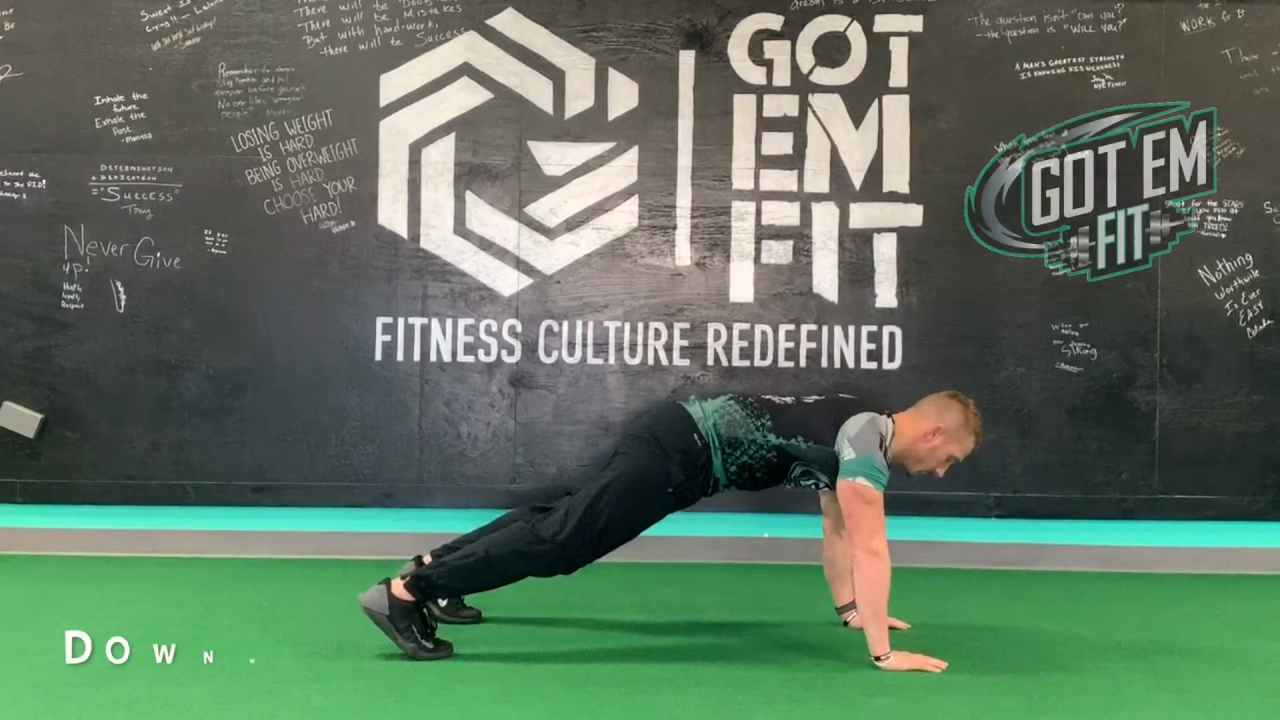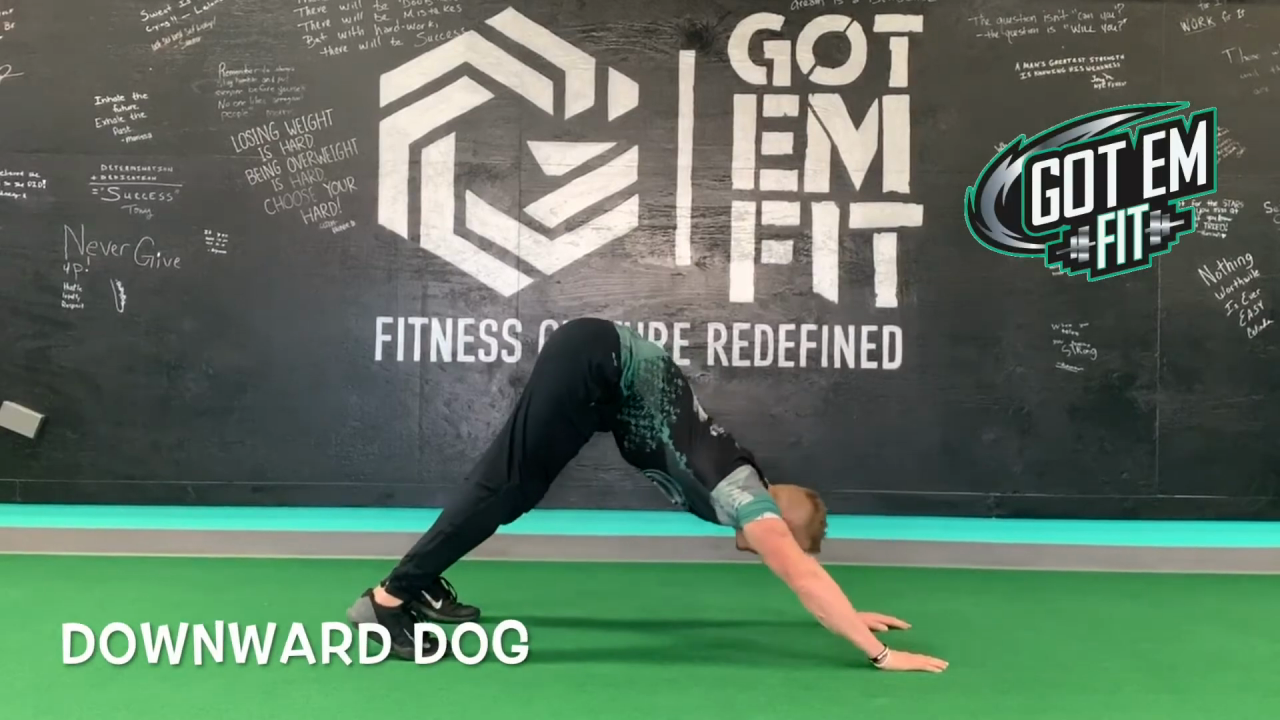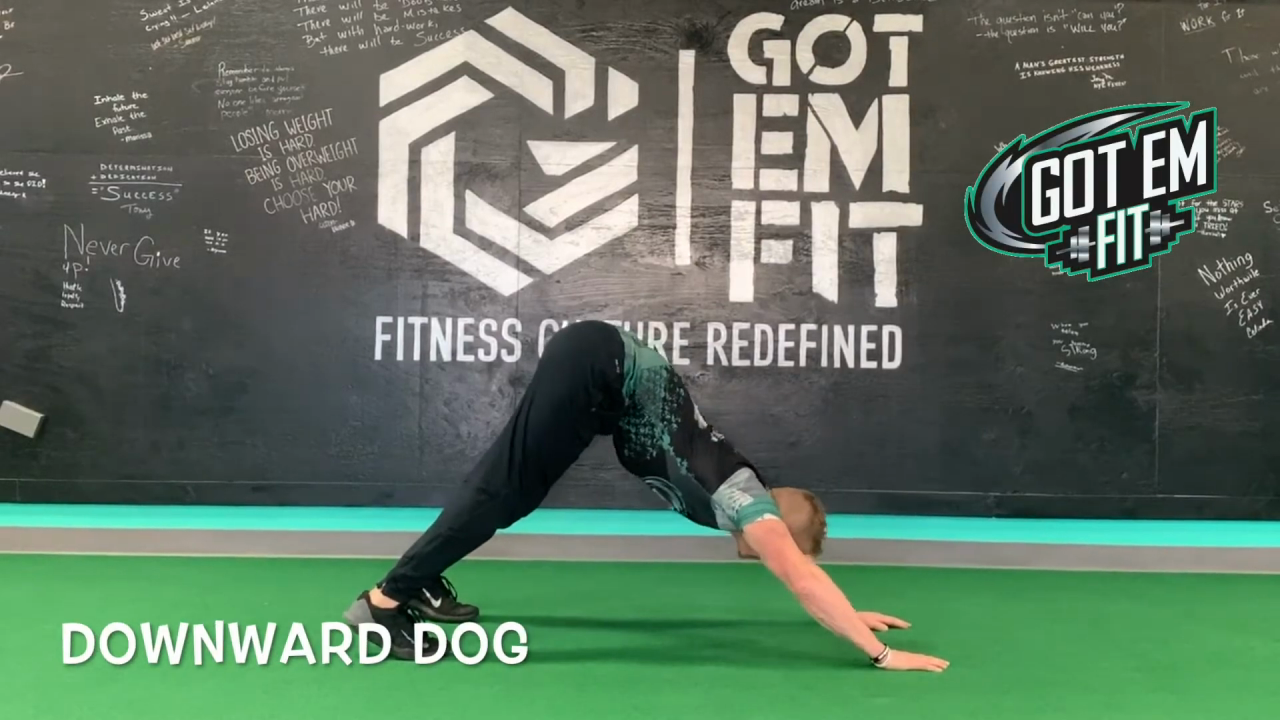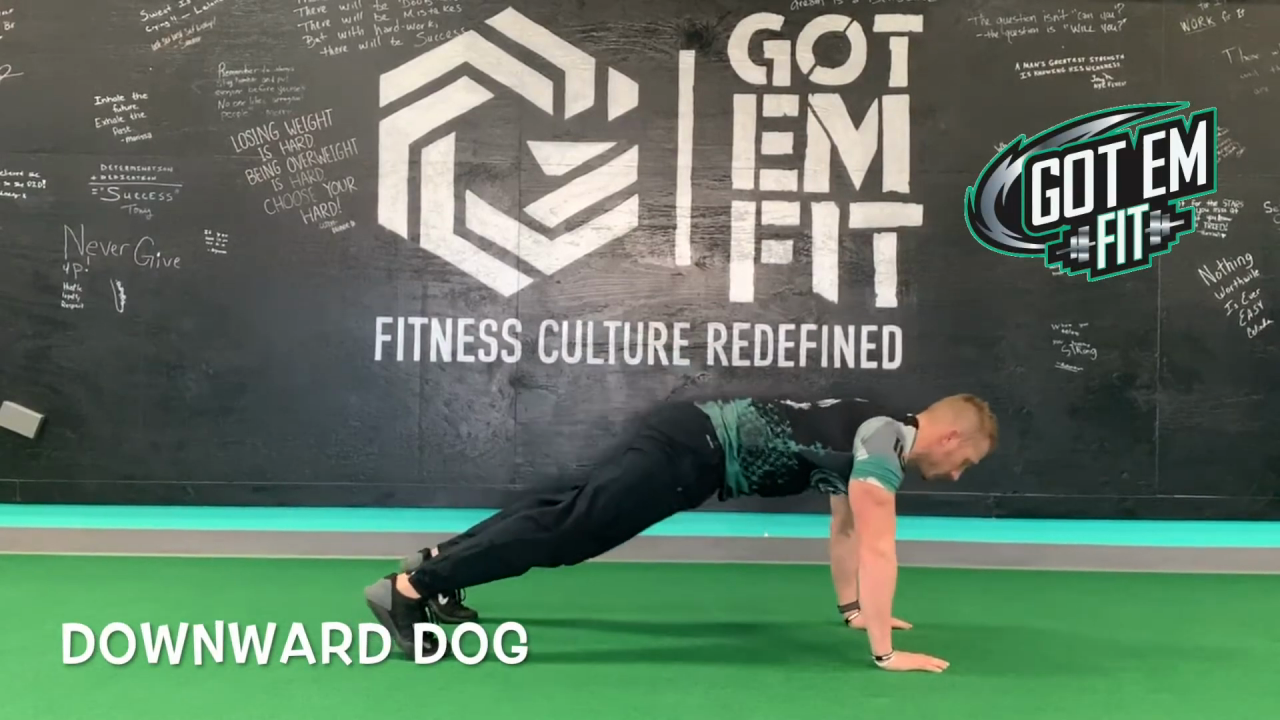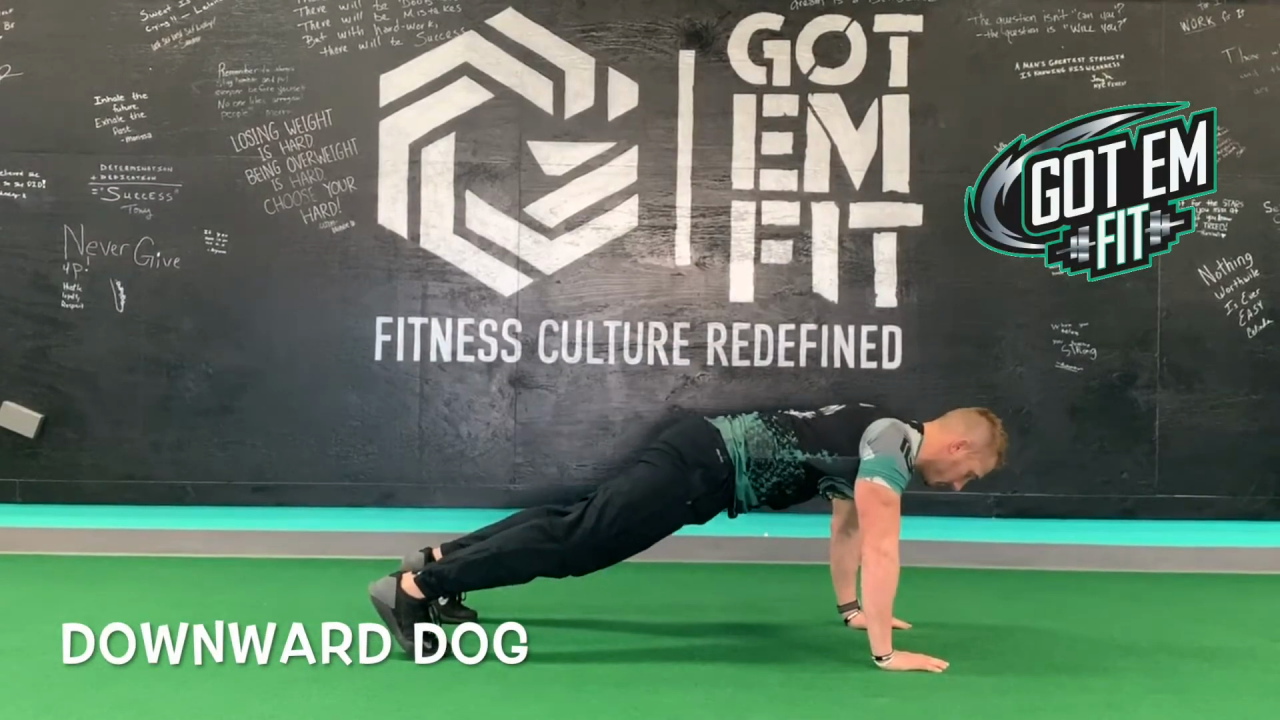
dt=1s
person 1, frame 1
left shoulder: (857, 433)
right shoulder: (868, 438)
left elbow: (838, 531)
right elbow: (869, 549)
left wrist: (849, 607)
right wrist: (883, 651)
left hip: (681, 438)
right hip: (679, 451)
left knee: (562, 517)
right knee: (561, 539)
left ankle: (434, 567)
right ankle: (405, 591)
person 1, frame 2
left shoulder: (743, 484)
right shoulder: (737, 493)
left elbow: (802, 572)
right elbow: (803, 577)
left wrist: (847, 613)
right wrist: (880, 654)
left hip: (600, 359)
right hip: (595, 361)
left knee: (512, 482)
right knee: (508, 485)
left ankle: (421, 585)
right ankle: (388, 599)
person 1, frame 3
left shoulder: (742, 490)
right shoulder: (739, 498)
left elbow: (802, 566)
right elbow: (802, 579)
left wrist: (850, 612)
right wrist: (881, 654)
left hip: (599, 360)
right hip: (596, 364)
left knee: (511, 484)
right knee: (504, 489)
left ankle: (422, 583)
right ankle: (384, 600)
person 1, frame 4
left shoulder: (873, 435)
right shoulder: (884, 442)
left elbow: (846, 527)
right elbow: (878, 548)
left wrist: (851, 606)
right wrist: (885, 651)
left hip: (694, 435)
right hip: (691, 451)
left knee: (571, 513)
right knee: (566, 531)
left ankle: (438, 562)
right ankle: (407, 588)
person 1, frame 5
left shoulder: (878, 437)
right shoulder: (892, 445)
left elbow: (845, 527)
right elbow: (880, 550)
left wrist: (851, 606)
right wrist: (885, 652)
left hip: (704, 456)
right hip: (701, 466)
left knee: (578, 522)
right knee: (573, 541)
left ankle: (439, 560)
right ankle: (412, 587)
